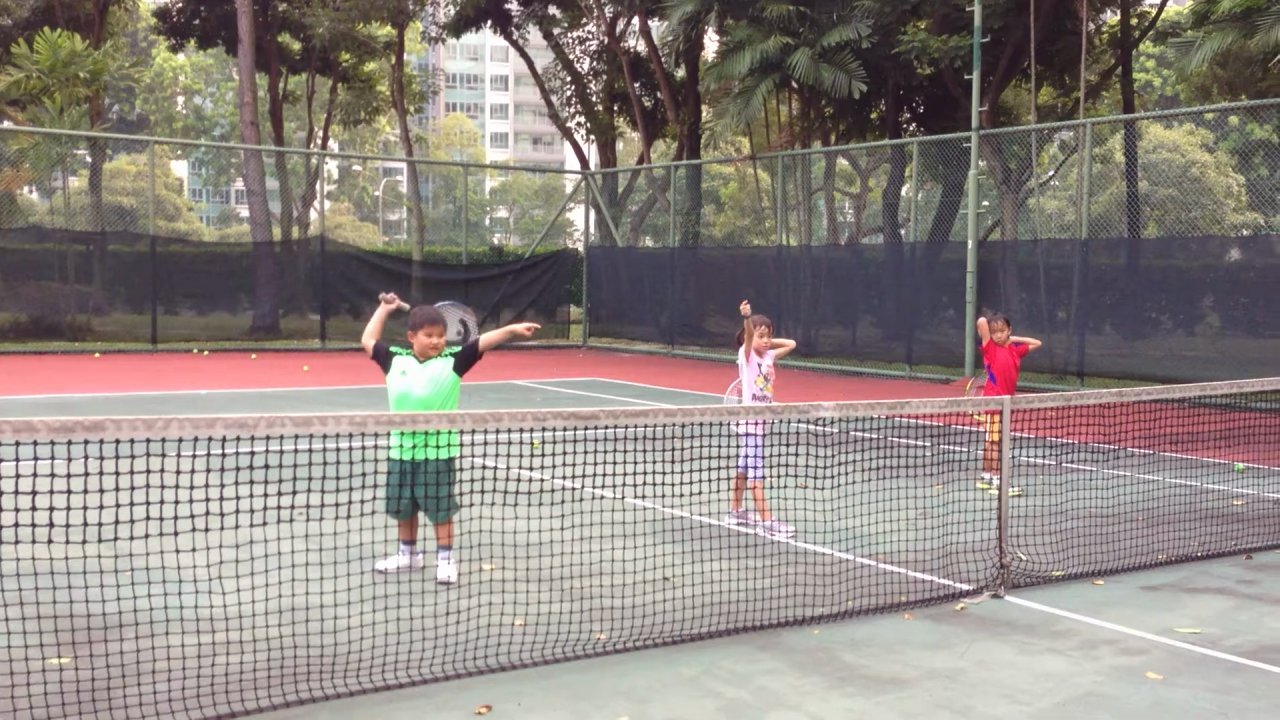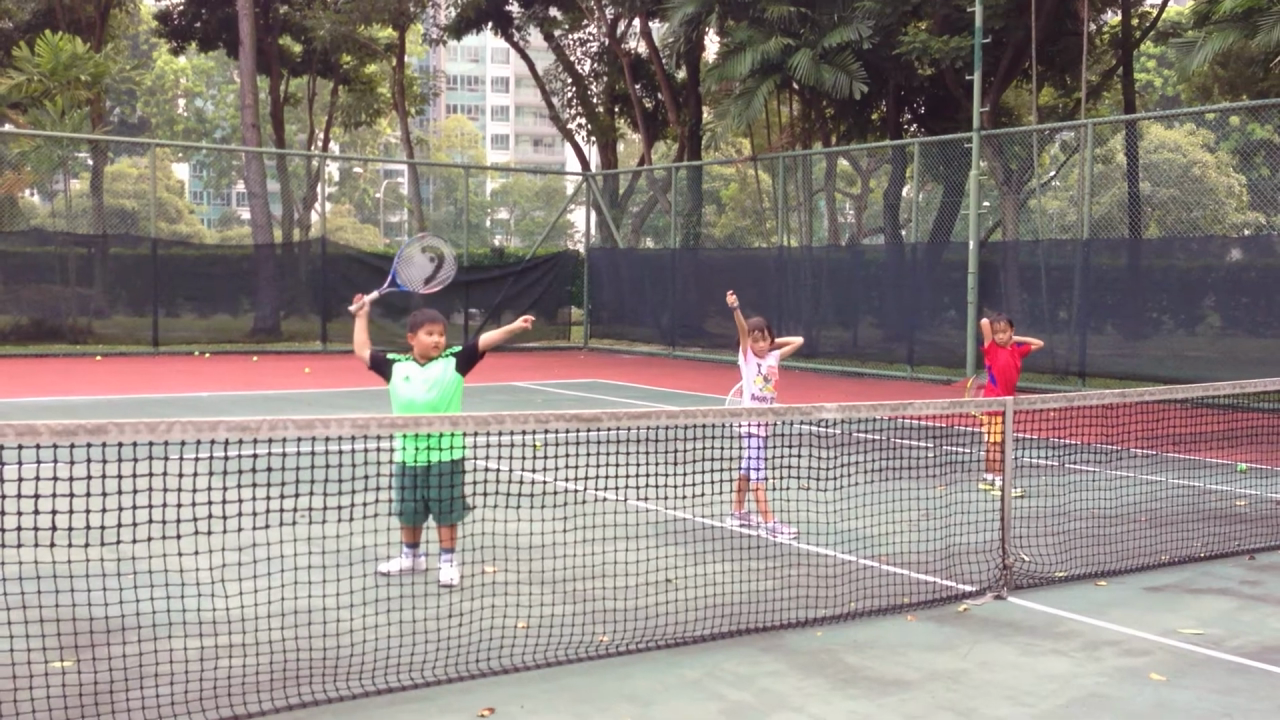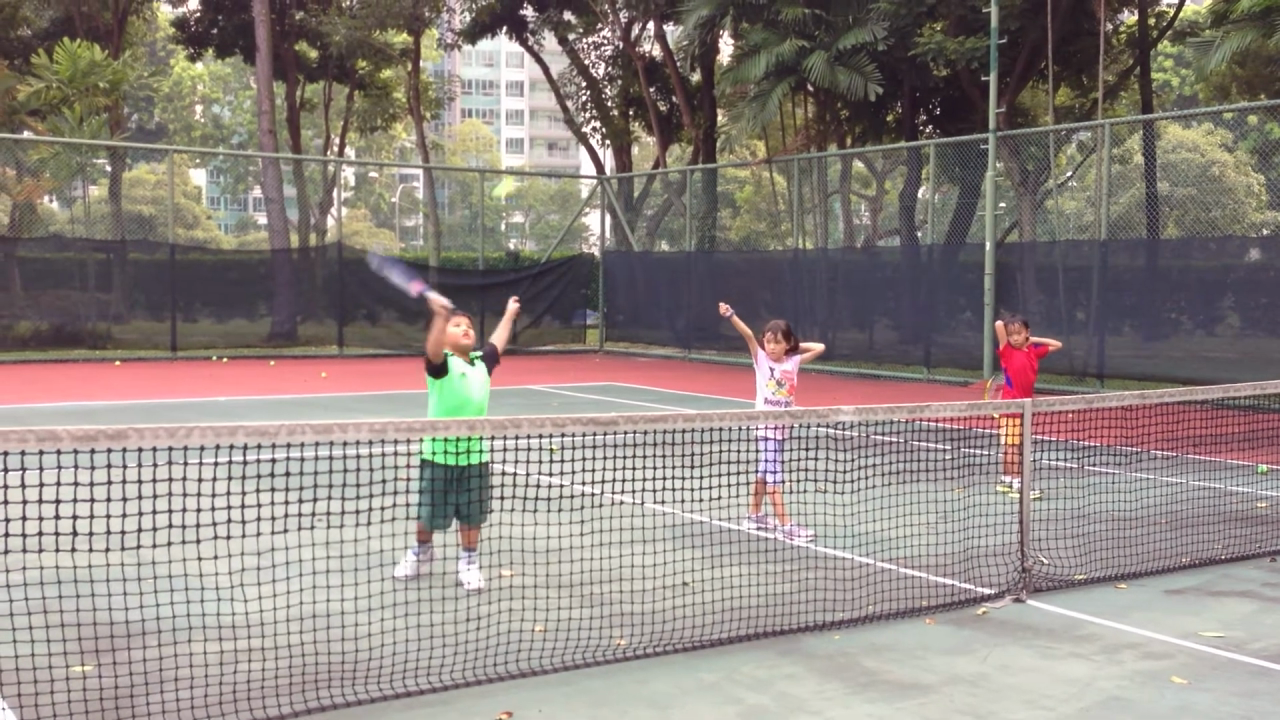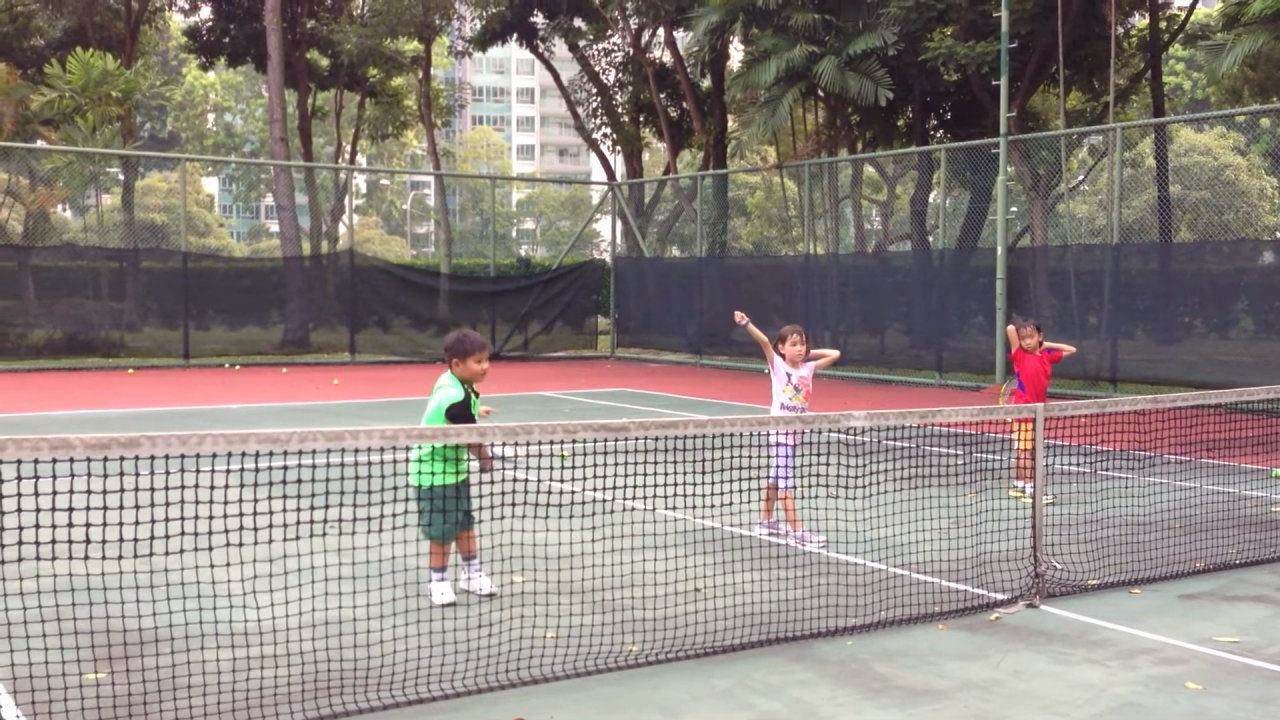
dt=0.7s
person 1, frame 1
left shoulder: (453, 360)
right shoulder: (395, 359)
left elbow: (482, 341)
right elbow: (368, 341)
left wrist: (512, 329)
right wrist: (384, 309)
left hip: (438, 449)
right hip: (401, 448)
left knee: (441, 508)
right knee: (403, 507)
left ankle: (446, 559)
right ankle: (408, 554)
person 1, frame 2
left shoulder: (454, 361)
right shoulder: (395, 365)
left elbow: (484, 341)
right elbow: (362, 352)
left wrist: (513, 328)
right wrist: (362, 316)
left hip: (445, 452)
right hip: (408, 452)
left knee: (446, 512)
right knee: (408, 511)
left ankle: (448, 561)
right ankle: (411, 556)
person 1, frame 3
left shoulder: (481, 362)
right shoulder: (439, 362)
left elbow: (496, 344)
right elbow: (434, 350)
left wrist: (509, 315)
right wrist: (438, 315)
left hip: (475, 452)
right hip: (440, 452)
left knee: (473, 514)
right knee: (432, 511)
left ankle: (469, 564)
right ankle: (420, 552)
person 1, frame 4
left shoulder: (452, 380)
right shoulder: (459, 400)
left wrist: (475, 410)
right wrist: (485, 458)
left hip: (453, 466)
right hip: (435, 470)
left knee: (464, 522)
right knee: (442, 529)
left ankle: (472, 572)
right ankle: (438, 581)
person 2, frame 1
left shoulder: (769, 356)
right shoulder: (747, 354)
left elbow: (791, 344)
right elbow: (748, 334)
left wrist: (769, 342)
right wrist: (747, 317)
left hip: (760, 419)
right hip: (750, 420)
left knee: (744, 468)
right knee: (756, 472)
left ankle: (736, 512)
right ankle: (766, 521)
person 2, frame 2
left shoulder: (773, 357)
right shoulder: (747, 356)
left elbow: (799, 340)
right elbow: (742, 330)
left wrist: (773, 341)
right wrist: (735, 308)
left hip: (764, 421)
right hip: (752, 421)
left knee: (747, 470)
right knee: (758, 473)
left ankle: (738, 513)
right ankle: (768, 522)
person 2, frame 3
left shoulder: (793, 362)
right shoulder: (761, 360)
left elbow: (820, 348)
right elbow: (748, 335)
left wrist: (796, 346)
right wrist: (730, 315)
left hip: (782, 425)
right hip: (767, 425)
left knee: (764, 473)
right knee: (774, 476)
left ankle: (754, 517)
right ankle: (784, 525)
person 2, frame 4
left shoulder: (807, 368)
right shoulder: (778, 365)
left elbow: (835, 354)
right elbow: (764, 342)
left wrist: (810, 352)
right wrist: (746, 323)
left hip: (794, 431)
right hip: (780, 431)
left knee: (776, 478)
right knee: (786, 481)
left ankle: (766, 522)
right ankle: (796, 531)
person 3, frame 1
left shoulder: (1015, 349)
right shoulder: (990, 348)
left elbow: (1037, 343)
right elbow: (981, 321)
left wrist: (1014, 338)
right wrist: (984, 335)
left knee: (992, 441)
right knee: (995, 442)
left ankle: (986, 477)
right ankle: (996, 481)
person 3, frame 2
left shoulder: (1017, 350)
right shoulder: (991, 349)
left elbow: (1039, 344)
right elbow: (984, 322)
left wrist: (1016, 339)
right wrist: (989, 331)
left knee: (993, 443)
right knee: (995, 443)
left ankle: (988, 478)
right ankle: (999, 482)
person 3, frame 3
left shoulder: (1034, 351)
right shoulder: (1007, 351)
left elbow: (1057, 345)
right elbow: (998, 324)
left wrist: (1034, 339)
right wrist: (1003, 325)
left knee: (1011, 445)
right knee: (1013, 445)
left ankle: (1006, 480)
right ankle: (1016, 484)
person 3, frame 4
left shoulder: (1047, 355)
right shoulder: (1019, 355)
left elbow: (1071, 350)
right elbow: (1010, 329)
left wrist: (1047, 344)
right wrist: (1015, 329)
left knee: (1023, 450)
right knee: (1025, 450)
left ankle: (1019, 485)
right ankle: (1029, 489)
